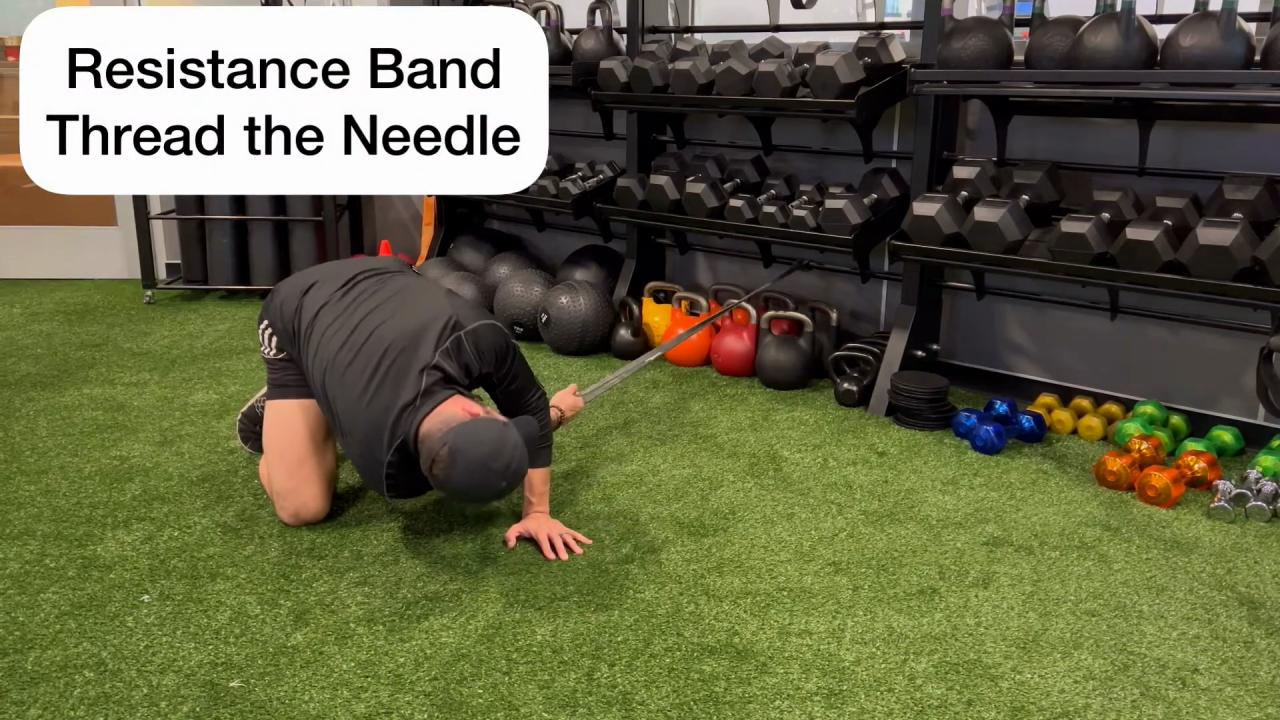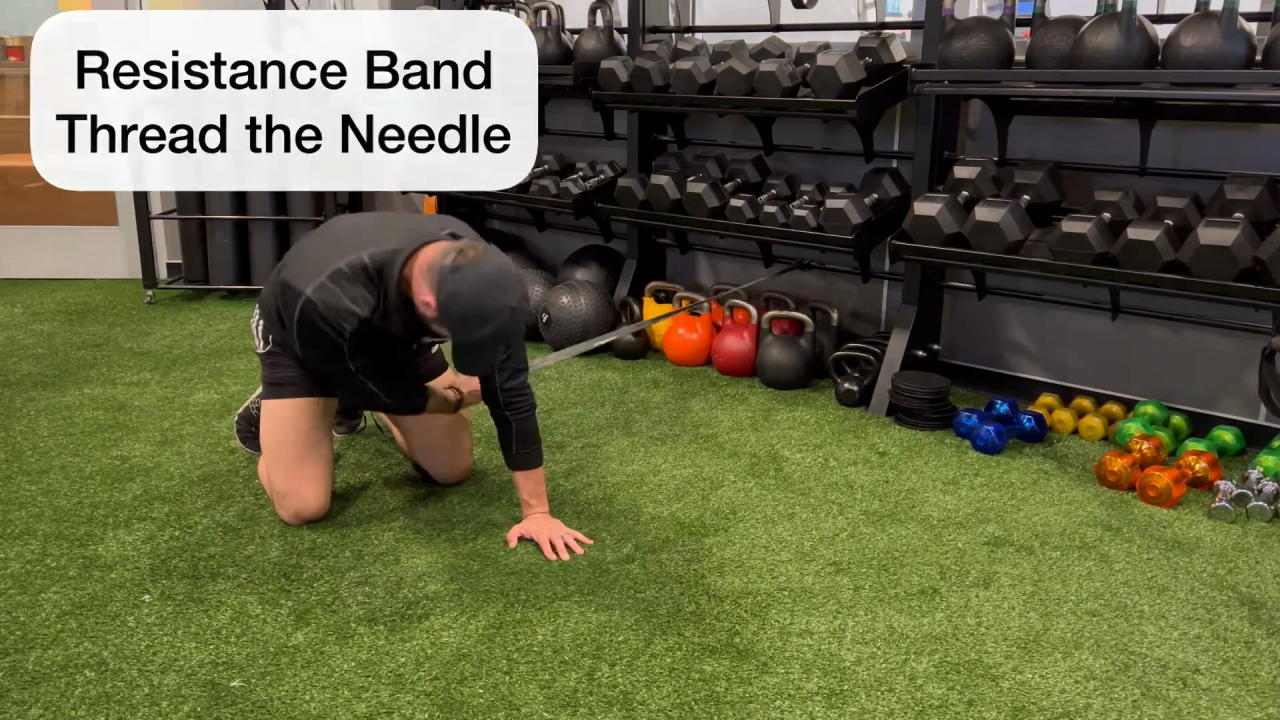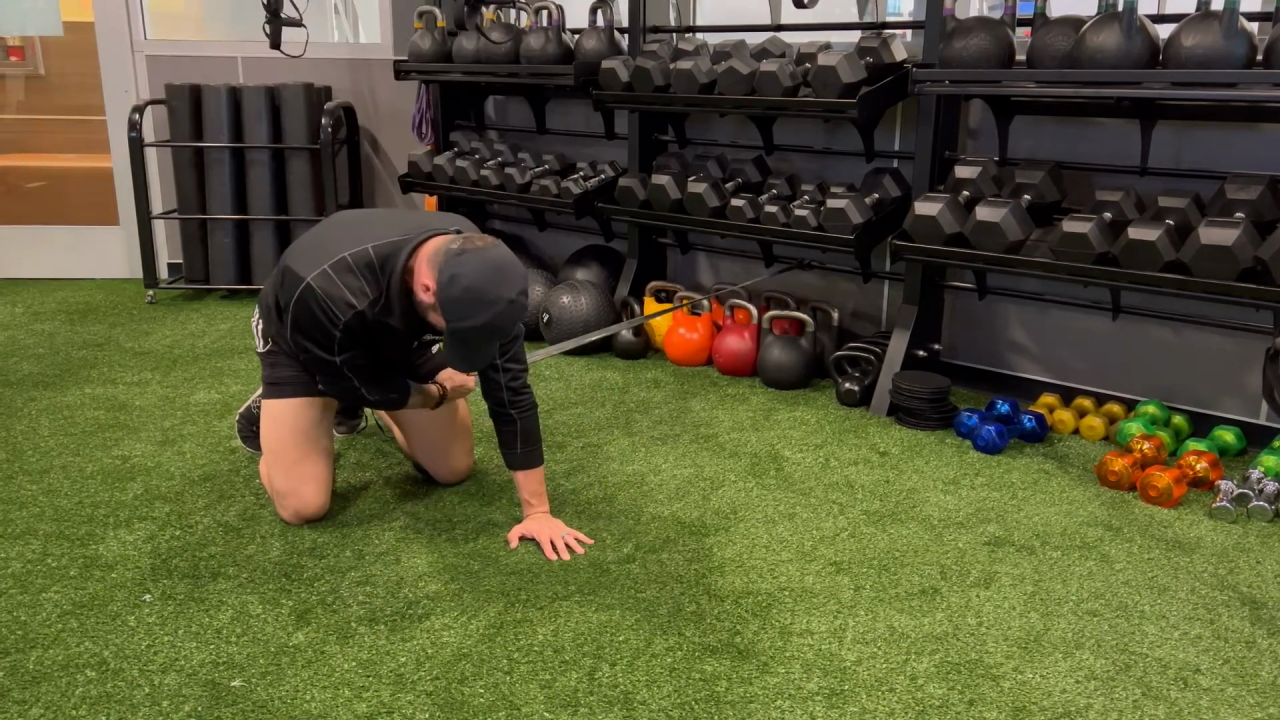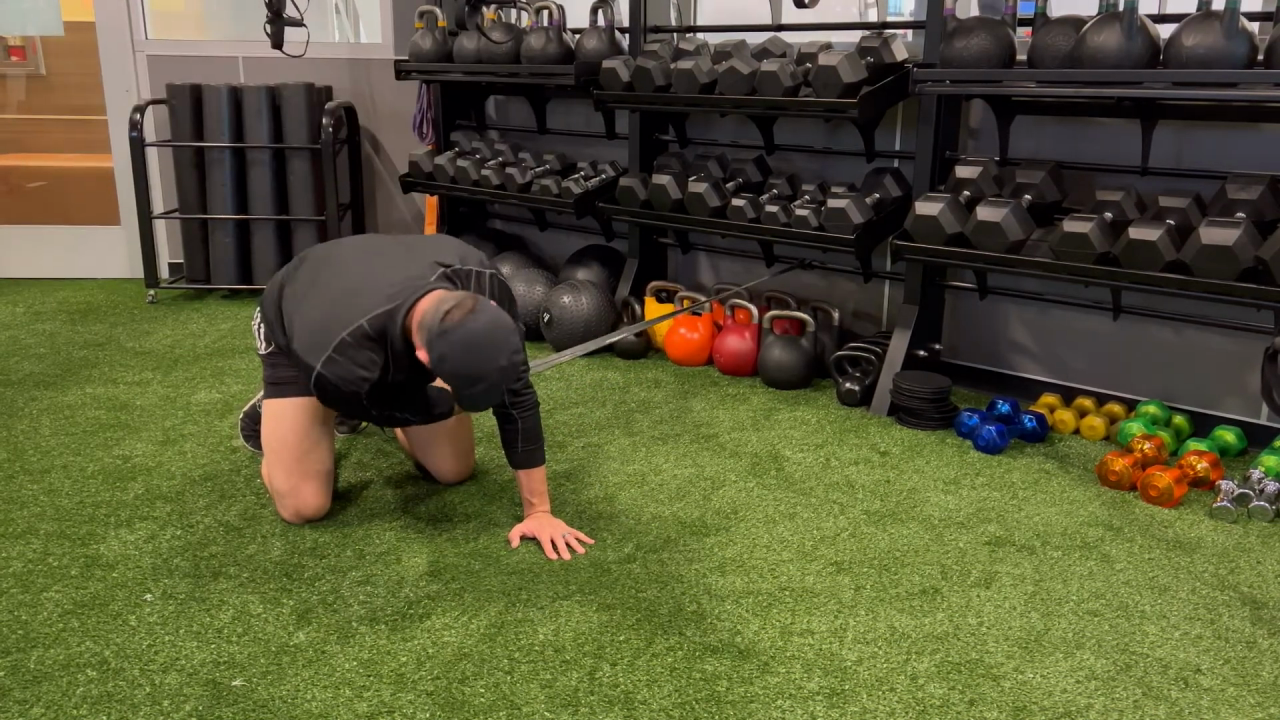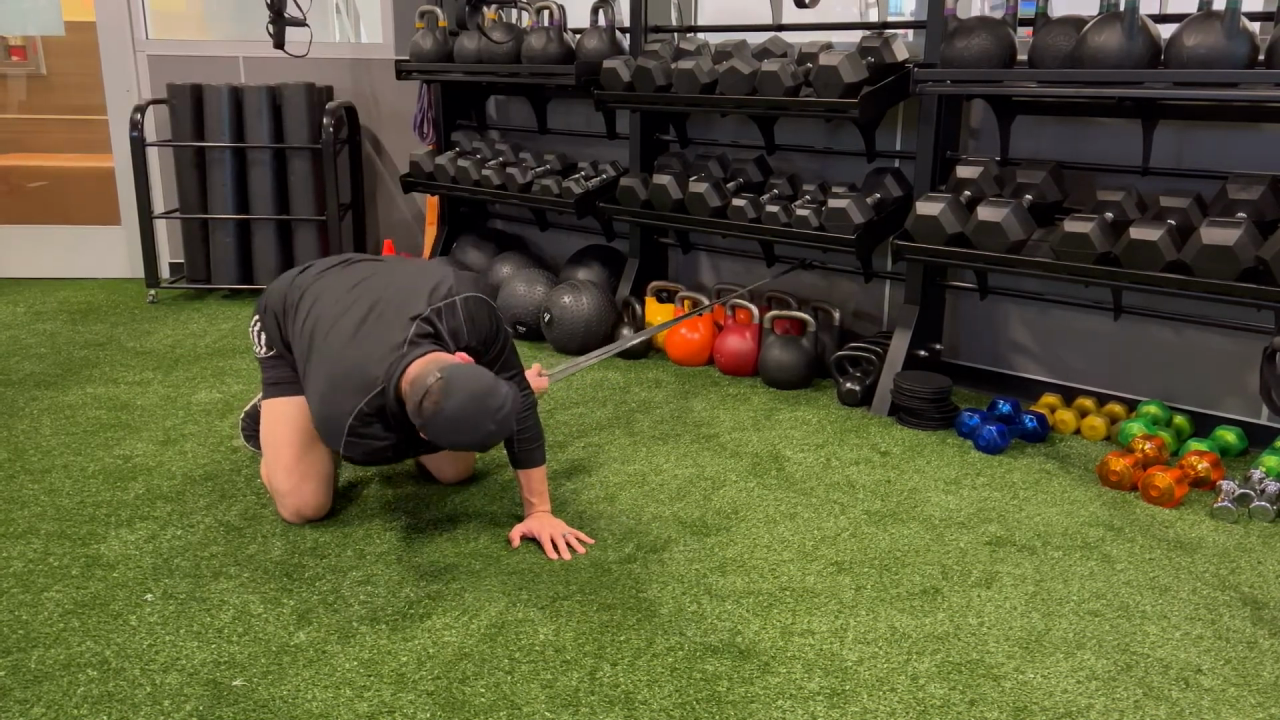
dt=0.7s
person 1, frame 1
left shoulder: (476, 336)
left elbow: (529, 407)
left wrist: (537, 512)
right wrist: (558, 415)
right knee: (302, 509)
right ankle: (272, 412)
person 1, frame 2
left shoulder: (478, 274)
right shoulder: (331, 300)
left elbow: (508, 386)
right elbow: (375, 389)
left wrist: (537, 511)
right wrist: (455, 398)
right hip: (300, 341)
left knee: (454, 471)
right knee: (302, 507)
left ankle: (350, 405)
right ankle: (269, 410)
person 1, frame 3
left shoulder: (479, 271)
right shoulder: (331, 291)
left elbow: (509, 384)
right elbow: (357, 385)
left wrist: (537, 511)
right wrist: (440, 393)
right hip: (300, 341)
left knee: (455, 470)
right knee: (303, 506)
left ankle: (351, 408)
right ankle: (270, 411)
person 1, frame 4
left shoulder: (483, 284)
right shoulder: (337, 360)
left elbow: (517, 394)
right elbow: (403, 407)
left wrist: (538, 511)
right wrist: (456, 396)
left hip: (395, 321)
right hip: (296, 338)
left knee: (455, 472)
right knee: (303, 507)
left ankle: (365, 401)
right ankle: (273, 410)
person 1, frame 5
left shoulder: (465, 307)
right shoulder: (350, 425)
left elbow: (515, 396)
left wrist: (540, 511)
right wrist: (525, 387)
left hip: (380, 310)
left knee: (457, 471)
right knee: (303, 507)
right ankle: (271, 411)
